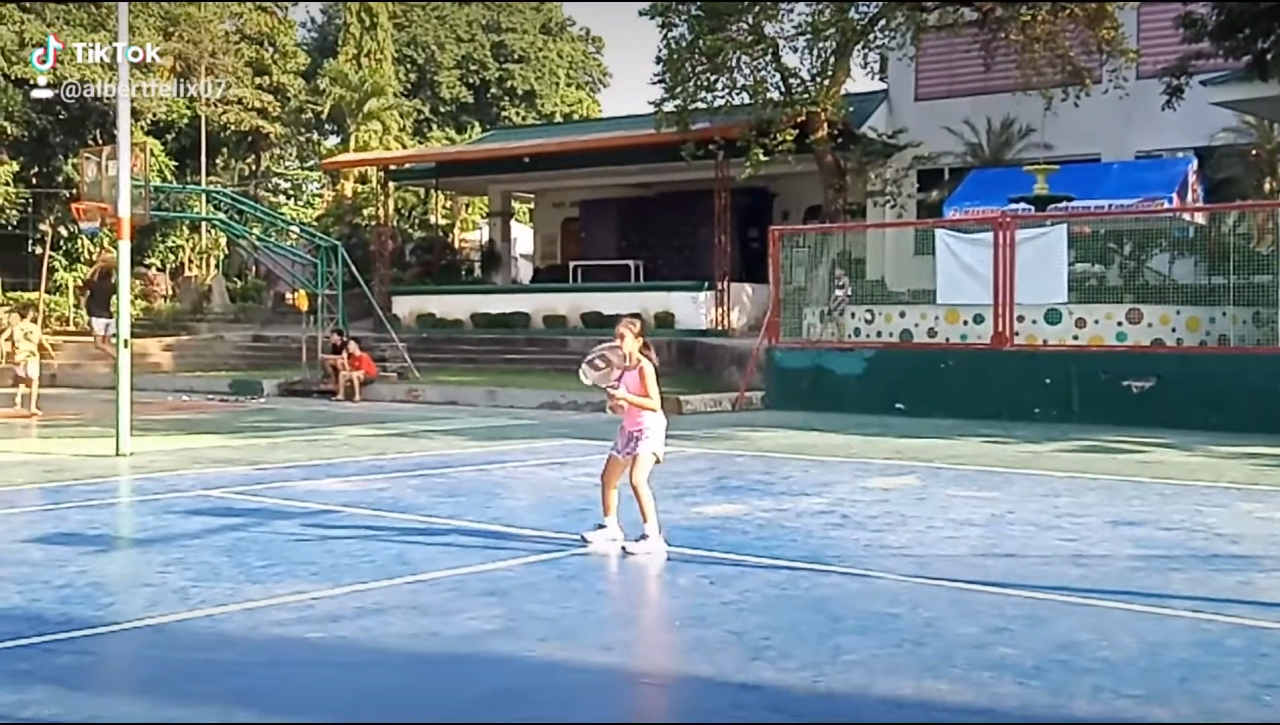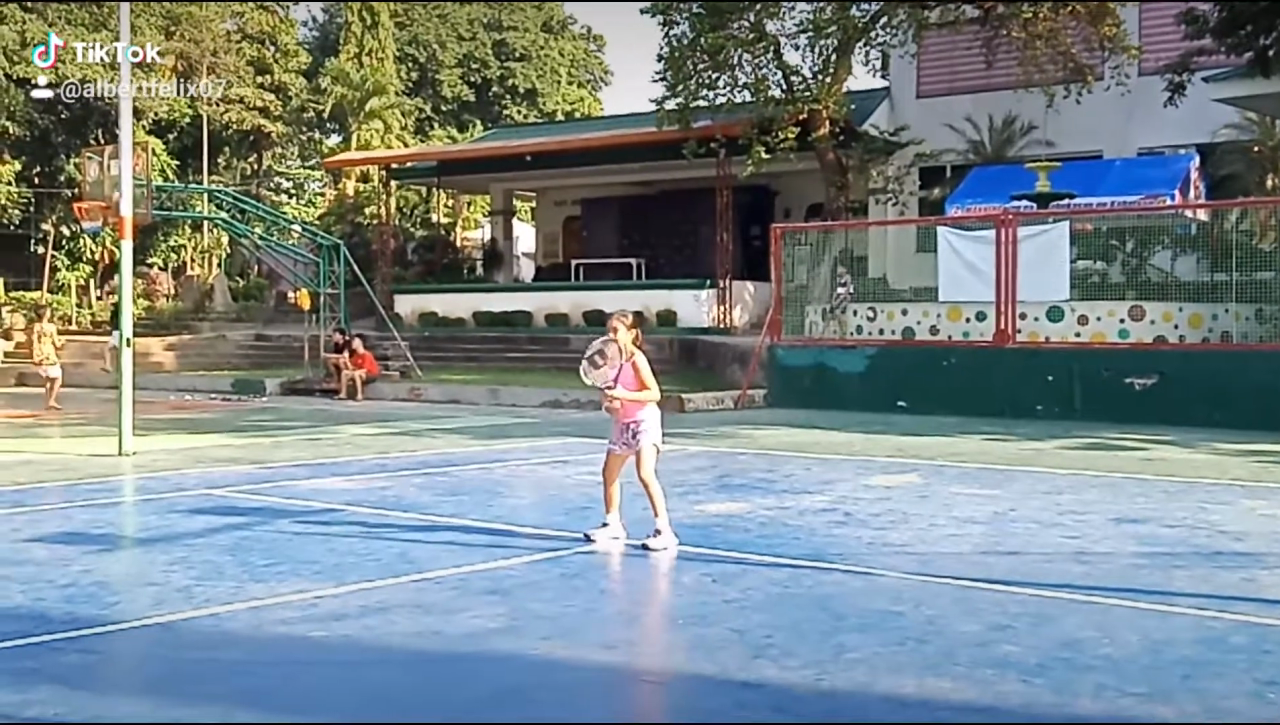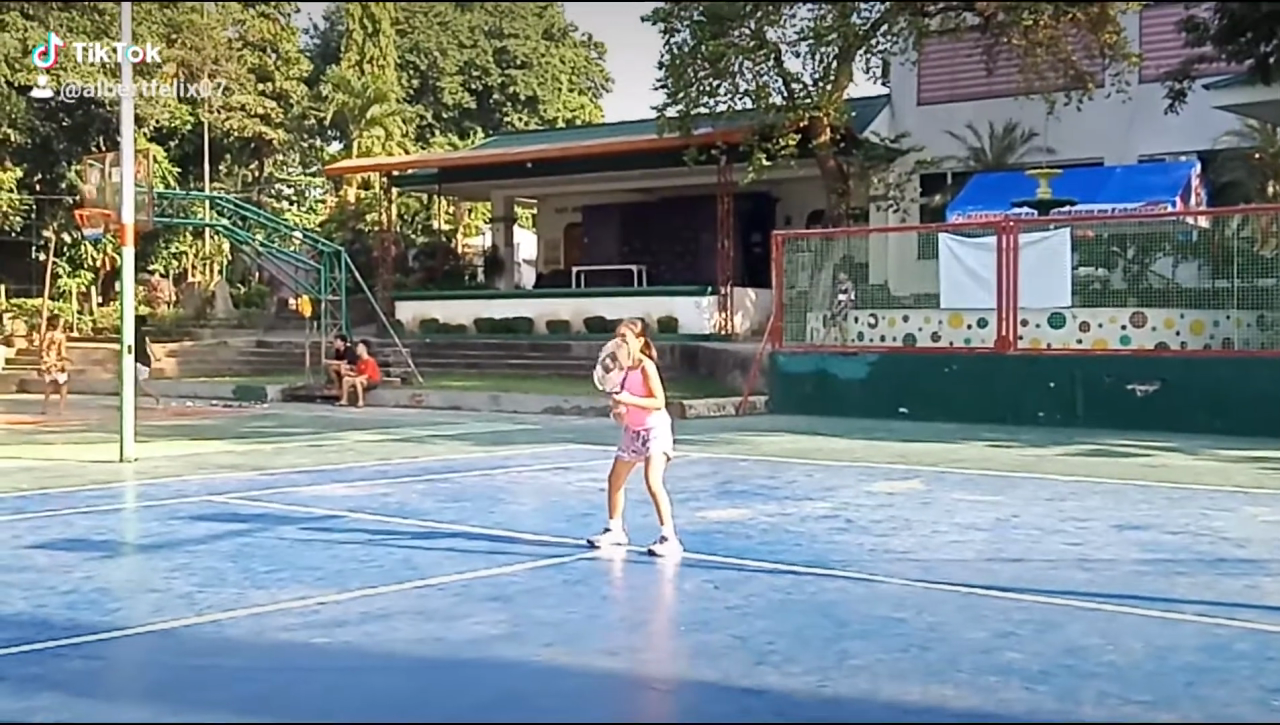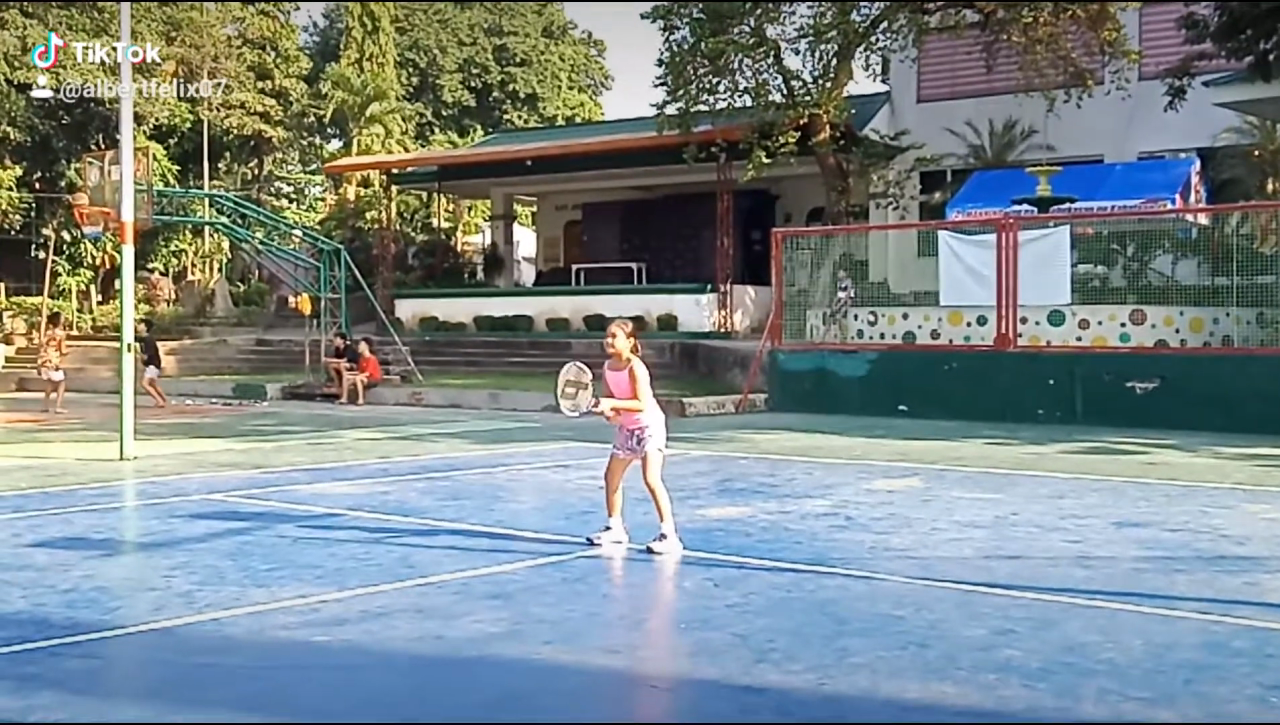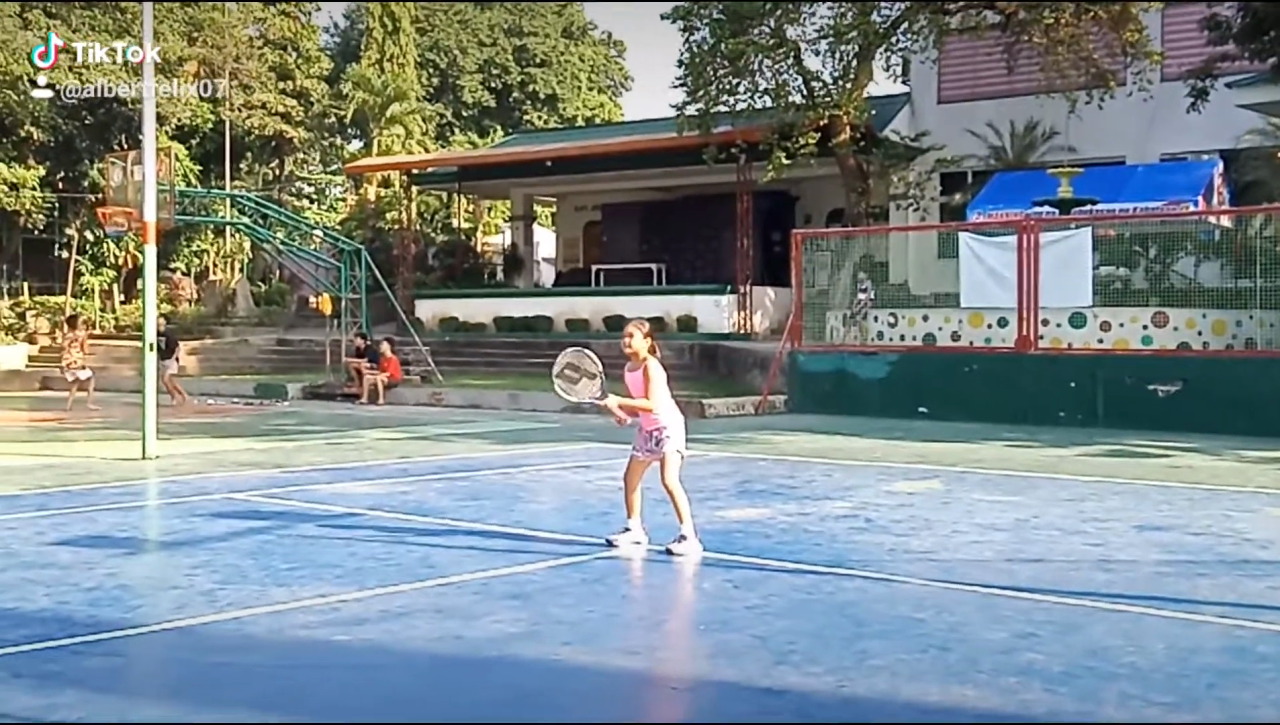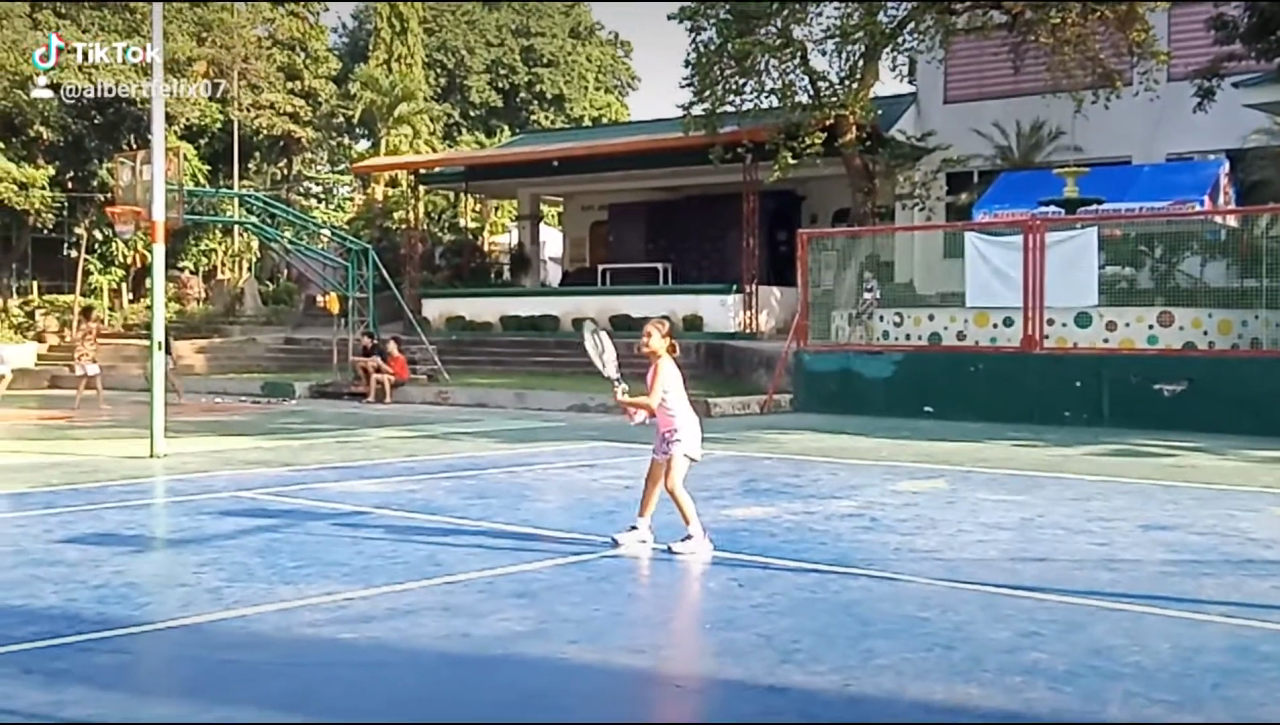
dt=0.3s
person 1, frame 1
left shoulder: (645, 367)
left elbow: (655, 404)
right elbow: (612, 395)
left wrist: (626, 397)
right wrist: (614, 401)
left hip: (649, 430)
right hip: (628, 430)
left knee: (637, 480)
right knee: (608, 478)
left ankle: (653, 537)
right ankle: (611, 526)
person 1, frame 2
left shoulder: (637, 360)
left elbow: (655, 394)
right elbow: (609, 390)
left wrist: (625, 395)
right wrist: (609, 404)
left hip: (645, 422)
right hip: (623, 423)
left knee: (645, 474)
right knee: (609, 473)
left ankle: (664, 530)
right ankle: (613, 524)
person 1, frame 3
left shoulder: (647, 367)
left elbow: (659, 402)
left wrist: (631, 399)
right wrist: (618, 410)
left hip: (655, 429)
right hip: (632, 430)
left knee: (653, 482)
right knee: (615, 479)
left ankle: (669, 538)
right ankle: (615, 530)
person 1, frame 4
left shoulder: (635, 367)
right shoulder: (607, 367)
left elbow: (642, 404)
left wrist: (612, 403)
right wrist: (609, 412)
left hip: (649, 426)
right hip: (627, 429)
left knee: (652, 479)
right knee: (611, 477)
left ankle: (669, 535)
right ankle: (616, 528)
person 1, frame 5
left shoulder: (651, 366)
right shoulder: (629, 368)
left elbow: (651, 404)
left wrist: (618, 401)
right wrist: (623, 412)
left hip: (668, 427)
right hip: (647, 430)
left knee: (670, 480)
right knee: (631, 478)
left ankle: (689, 536)
right ankle: (635, 529)
person 1, frame 6
left shoulder: (663, 365)
right shoulder: (656, 365)
left elbow: (652, 402)
left wrist: (624, 400)
right wrist: (639, 410)
left hip: (683, 430)
right hip: (666, 431)
left knee: (672, 484)
right knee: (653, 479)
left ankle: (698, 536)
right ankle: (642, 528)
